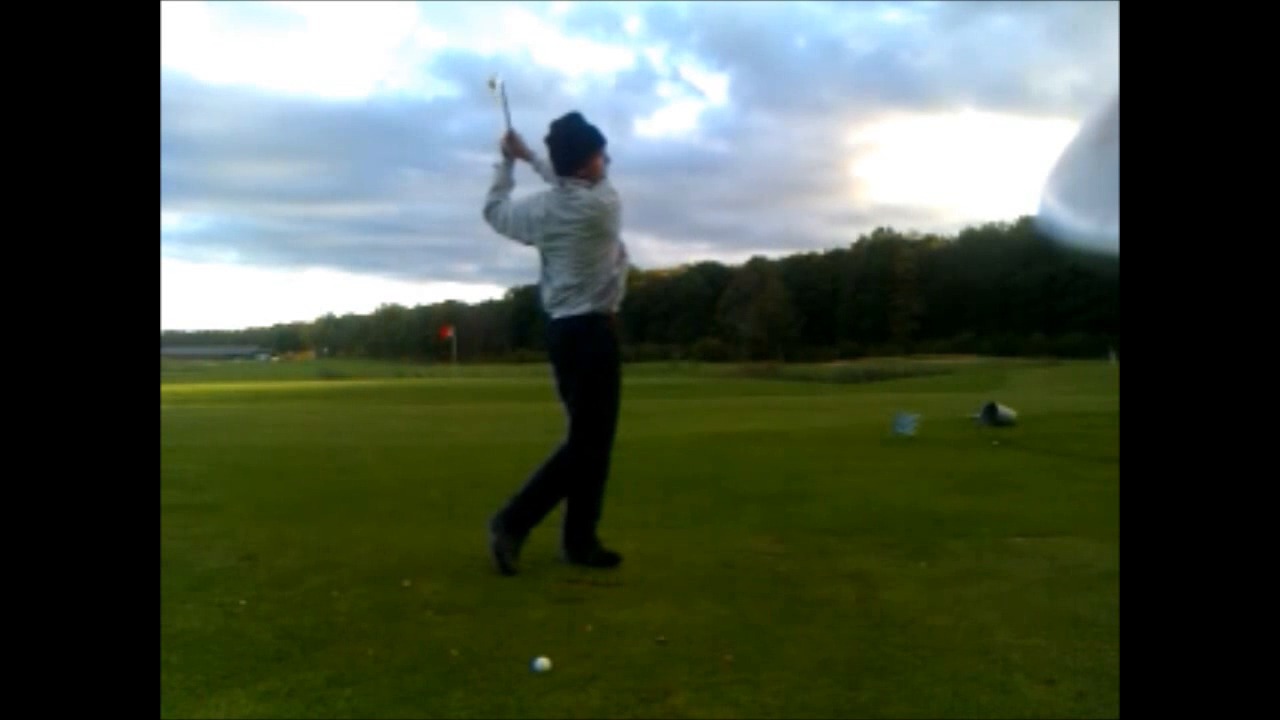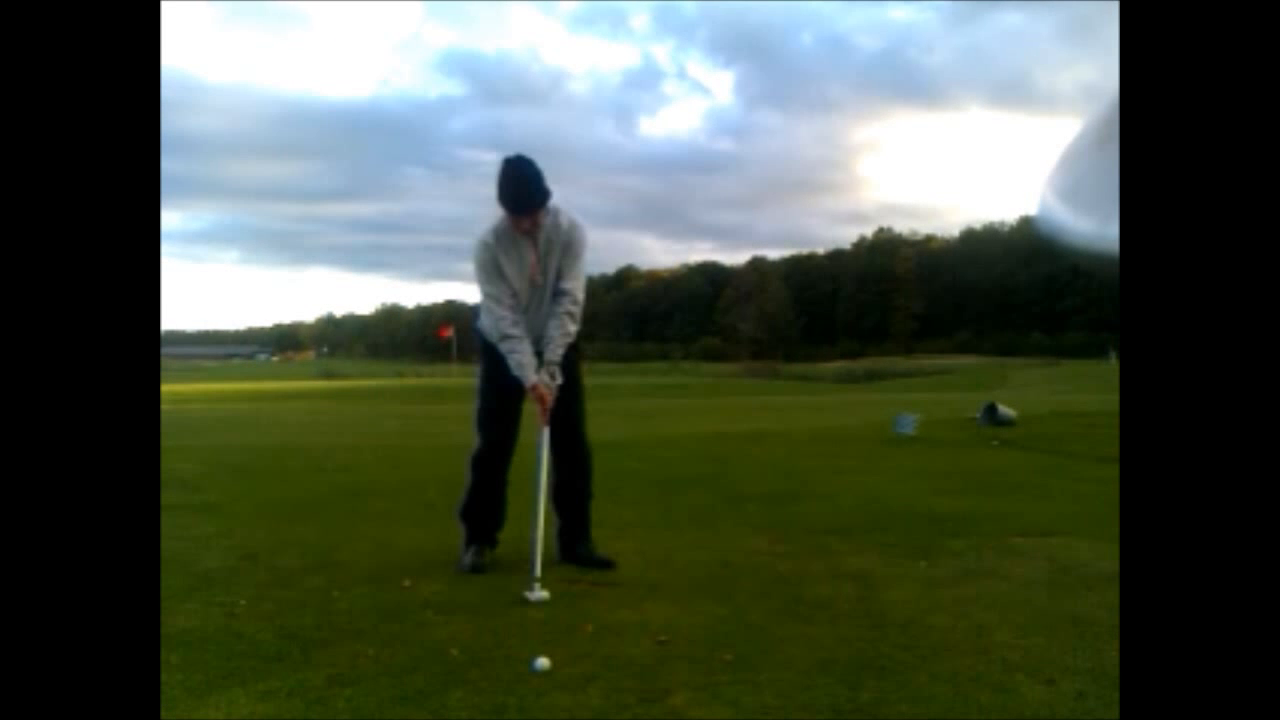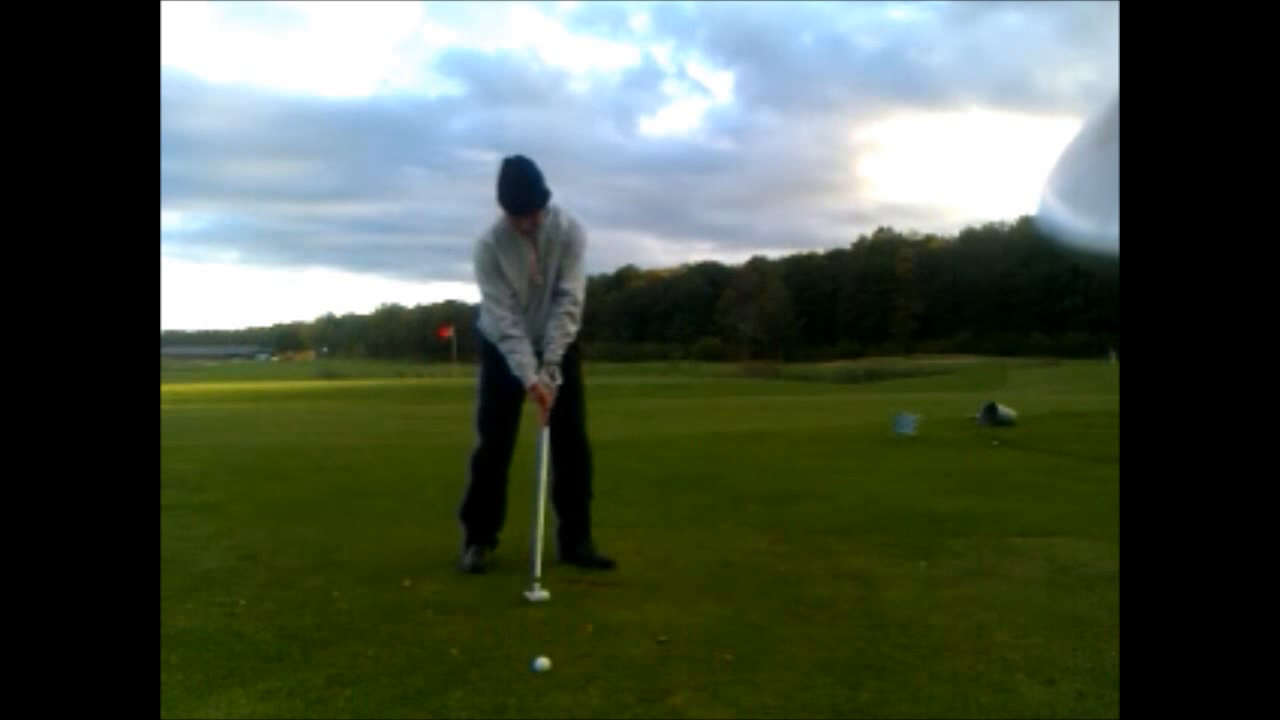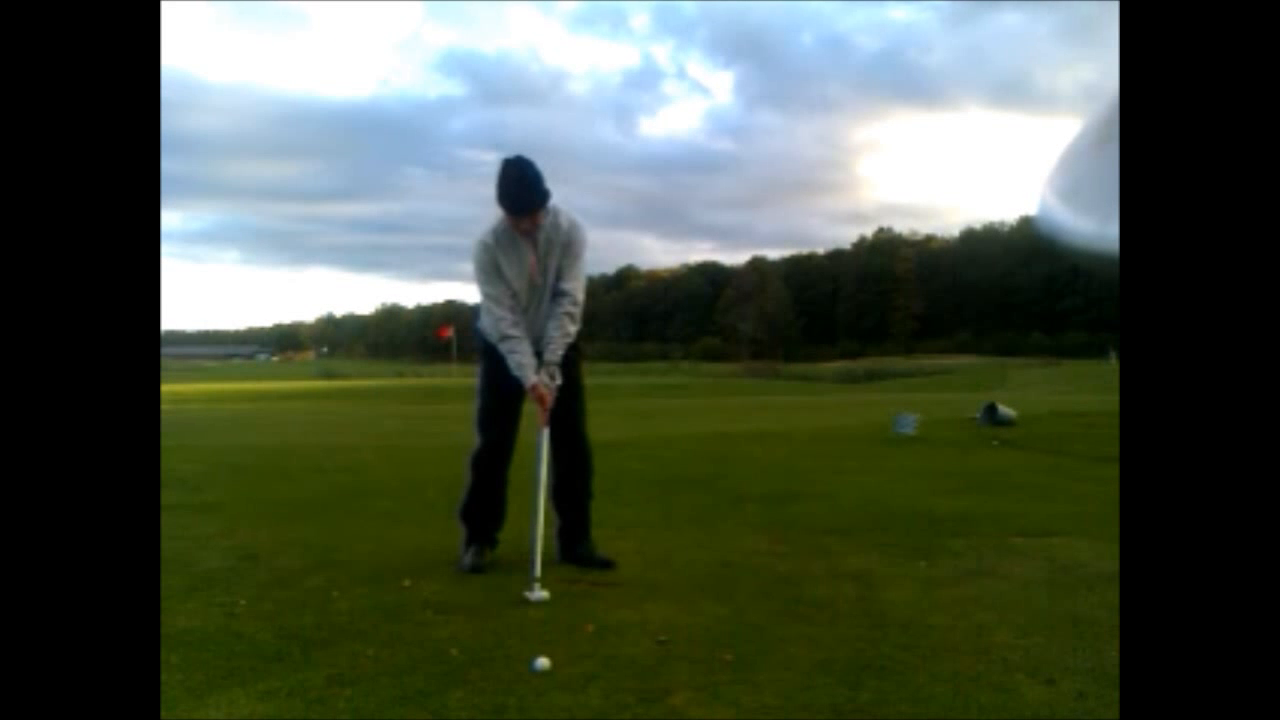
dt=0.5s
person 1, frame 1
left shoulder: (538, 208)
right shoulder: (604, 204)
left elbow: (494, 212)
left wrist: (508, 161)
right wrist: (530, 157)
left hip: (562, 328)
right hip: (591, 330)
left knee: (591, 437)
right knee: (588, 440)
left ankle: (580, 538)
right ankle: (513, 521)
person 1, frame 2
left shoulder: (569, 230)
right shoulder: (489, 245)
left elbow: (569, 301)
right elbow: (503, 317)
left wrist: (549, 369)
right wrist: (530, 377)
left hip: (558, 344)
right hip: (504, 348)
left knee: (571, 443)
right knee: (494, 443)
left ankle: (575, 539)
right ankle: (479, 538)
person 1, frame 3
left shoulder: (569, 231)
right shoulder: (489, 245)
left elbow: (569, 301)
right elbow: (503, 317)
left wrist: (550, 367)
right wrist: (530, 377)
left hip: (558, 344)
right hip: (504, 348)
left knee: (572, 442)
right knee: (494, 443)
left ankle: (575, 539)
right ankle: (479, 538)
person 1, frame 4
left shoulder: (569, 230)
right shoulder: (488, 245)
left elbow: (569, 301)
right elbow: (503, 318)
left wrist: (550, 368)
right wrist: (530, 378)
left hip: (557, 344)
right hip: (504, 349)
left knee: (572, 442)
right knee: (494, 442)
left ankle: (576, 539)
right ankle: (479, 538)
